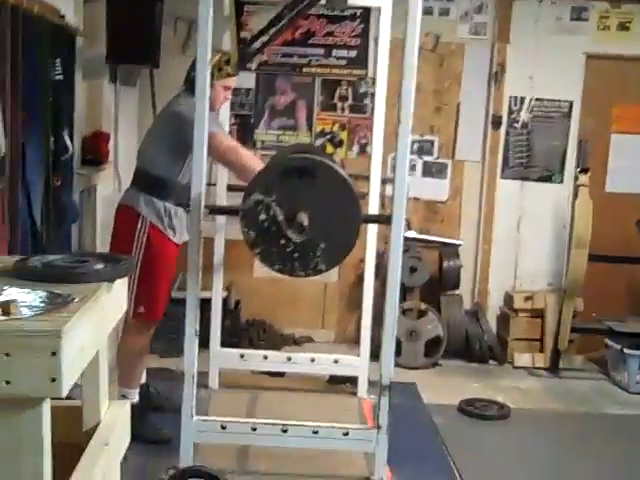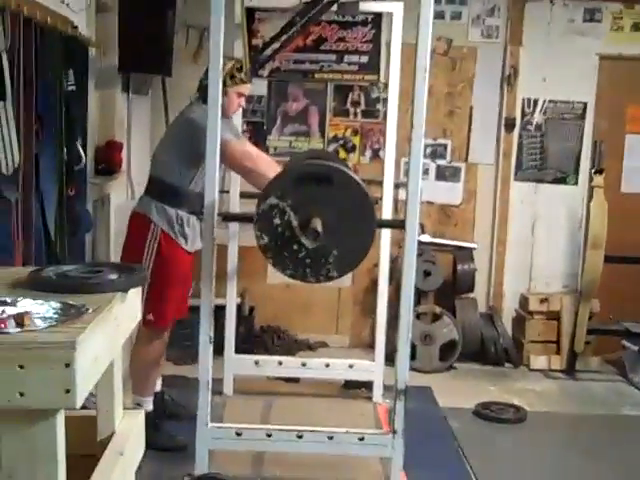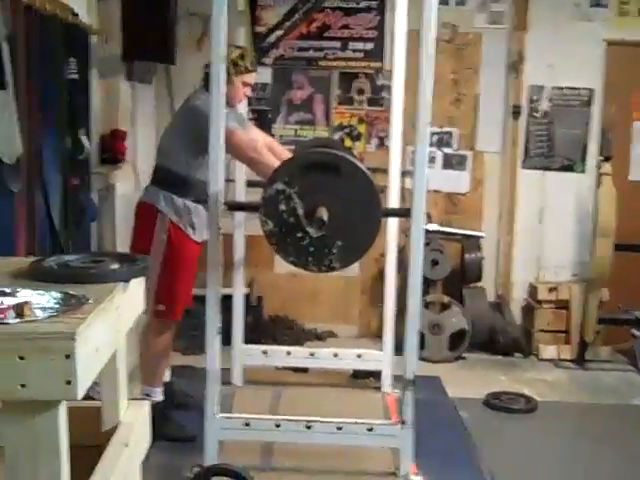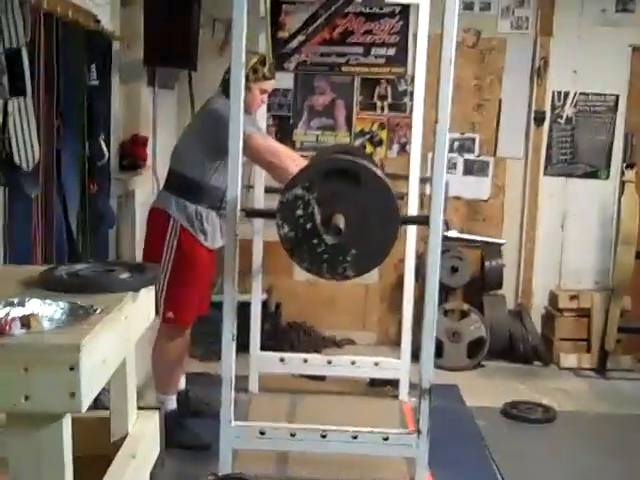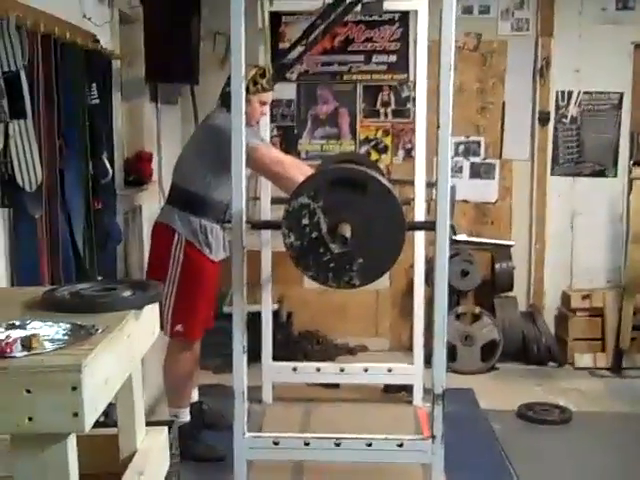
dt=0.2s
person 1, frame 1
left shoulder: (202, 115)
right shoulder: (185, 113)
left elbow: (241, 151)
right elbow: (233, 158)
left hip: (166, 220)
right hip: (146, 219)
left knee: (149, 314)
right knee: (139, 316)
left ankle: (139, 390)
right ankle: (128, 406)
person 1, frame 2
left shoulder: (218, 122)
right shoulder: (199, 120)
left elbow: (258, 156)
right elbow: (247, 165)
left hip: (181, 229)
right hip: (160, 226)
left knee: (164, 321)
right knee: (152, 324)
left ankle: (155, 397)
right ankle: (143, 414)
person 1, frame 3
left shoulder: (227, 112)
right shoulder: (203, 108)
left elbow: (267, 144)
right elbow: (252, 154)
left hip: (187, 218)
right hip: (167, 216)
left knee: (170, 311)
right knee: (161, 313)
left ankle: (161, 387)
right ankle: (152, 406)
person 1, frame 4
left shoulder: (238, 117)
right shoulder: (221, 113)
left elbow: (282, 151)
right elbow: (271, 160)
left hip: (201, 223)
right hip: (180, 221)
left knee: (185, 318)
right knee: (173, 321)
left ankle: (179, 395)
right ankle: (167, 414)
person 1, frame 5
left shoulder: (239, 129)
right shoulder: (223, 127)
left elbow: (286, 160)
right elbow: (277, 169)
left hip: (204, 236)
right hip: (184, 236)
left knee: (194, 331)
right knee: (183, 335)
left ankle: (191, 407)
right ankle: (180, 428)
